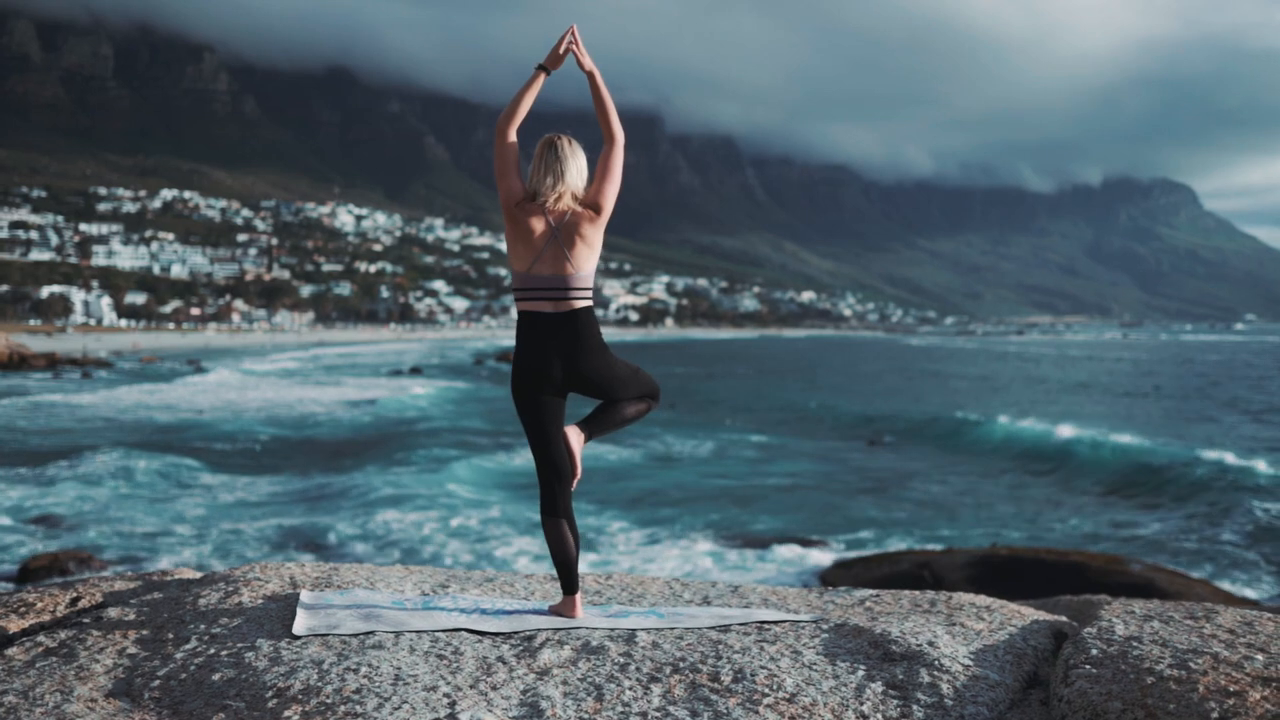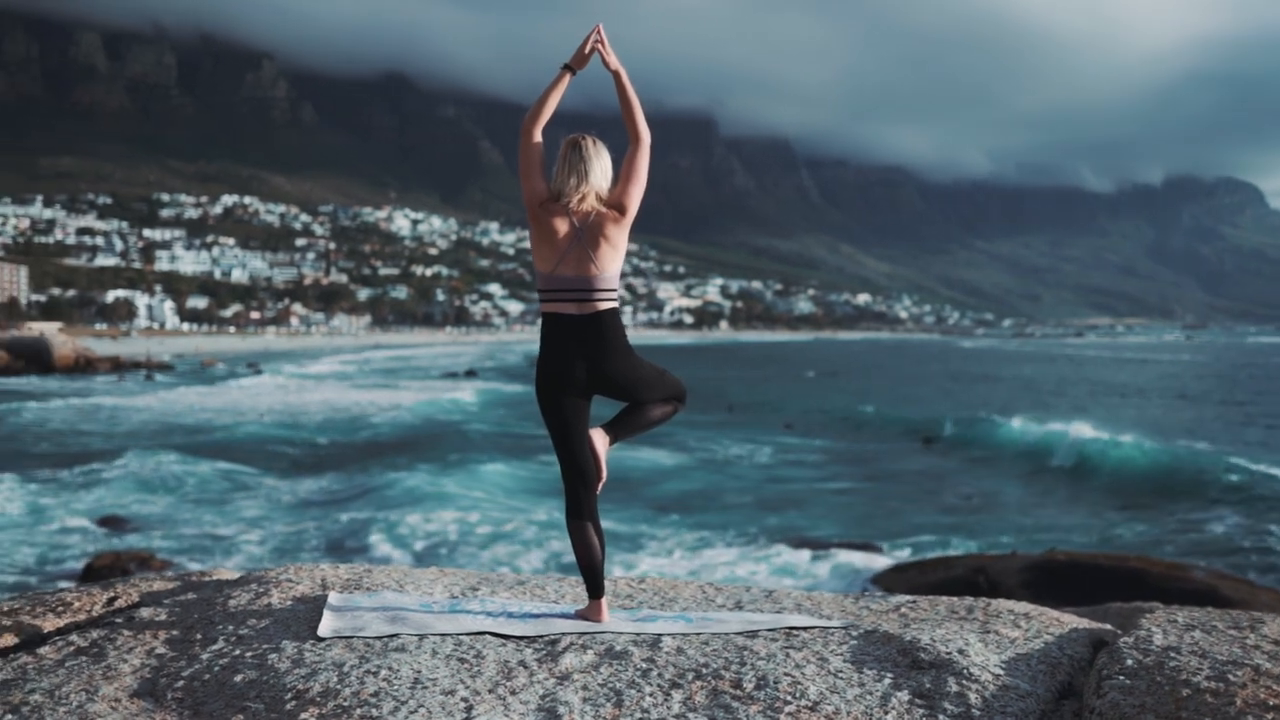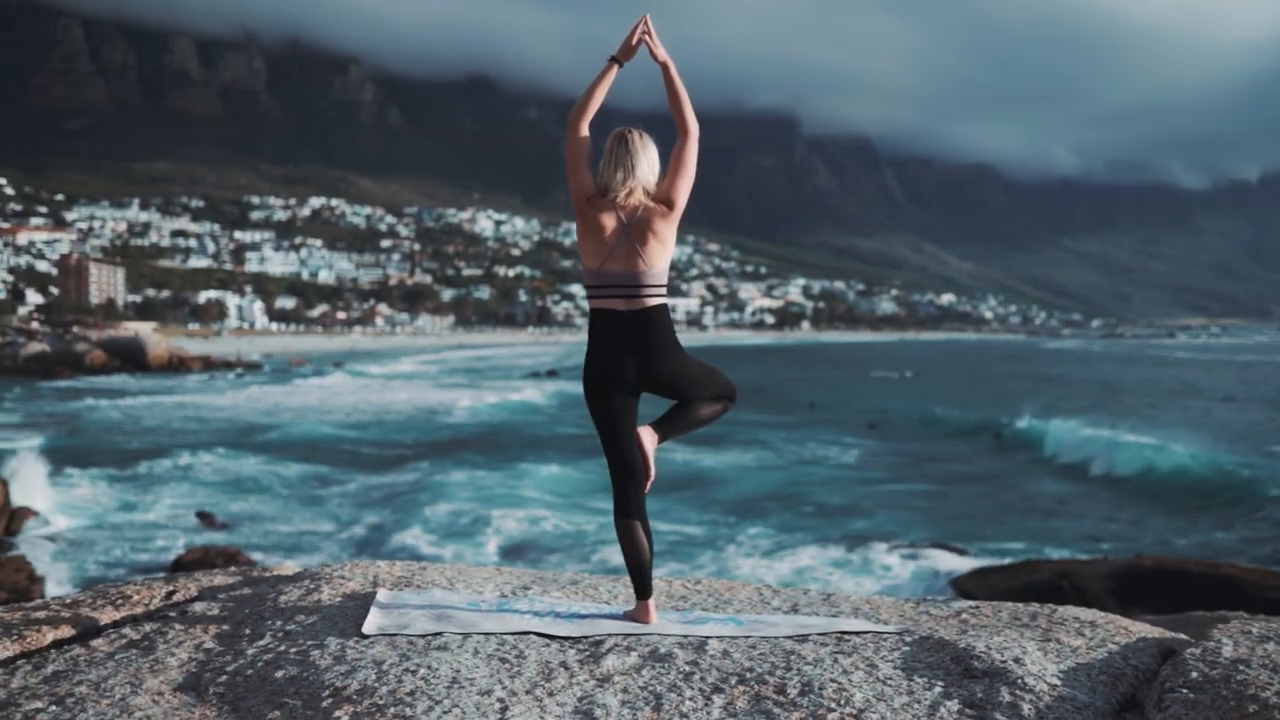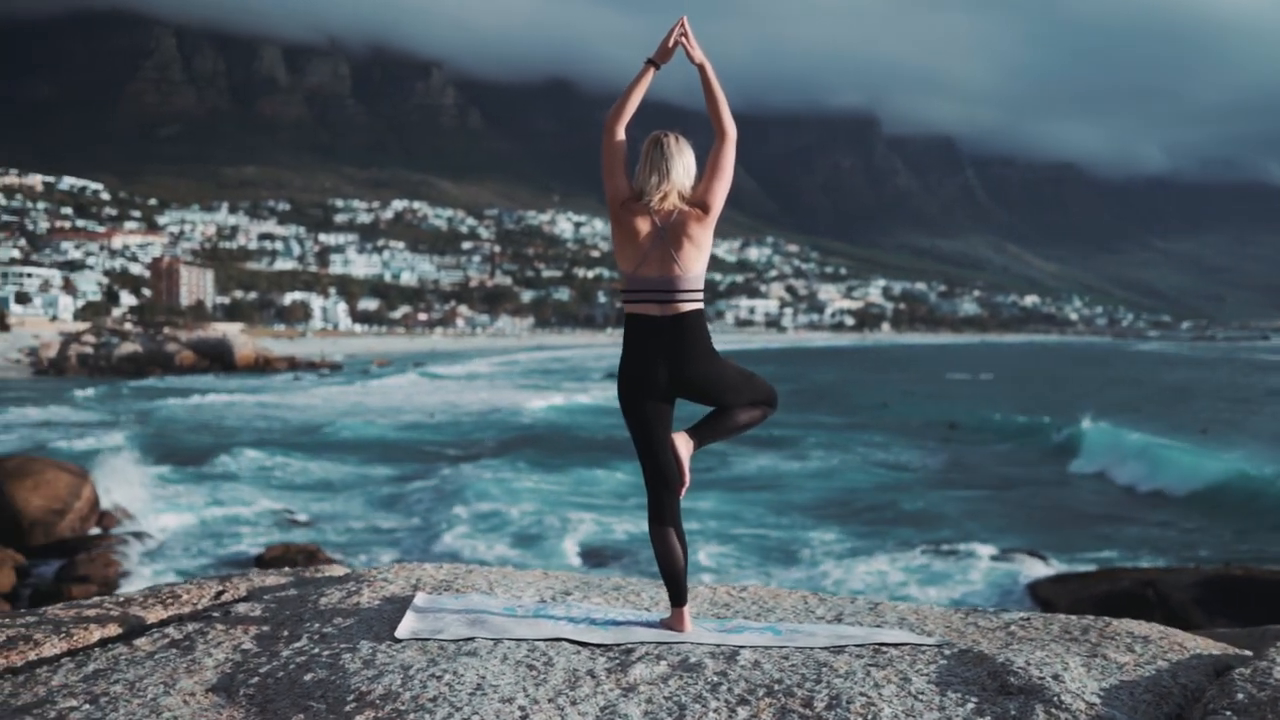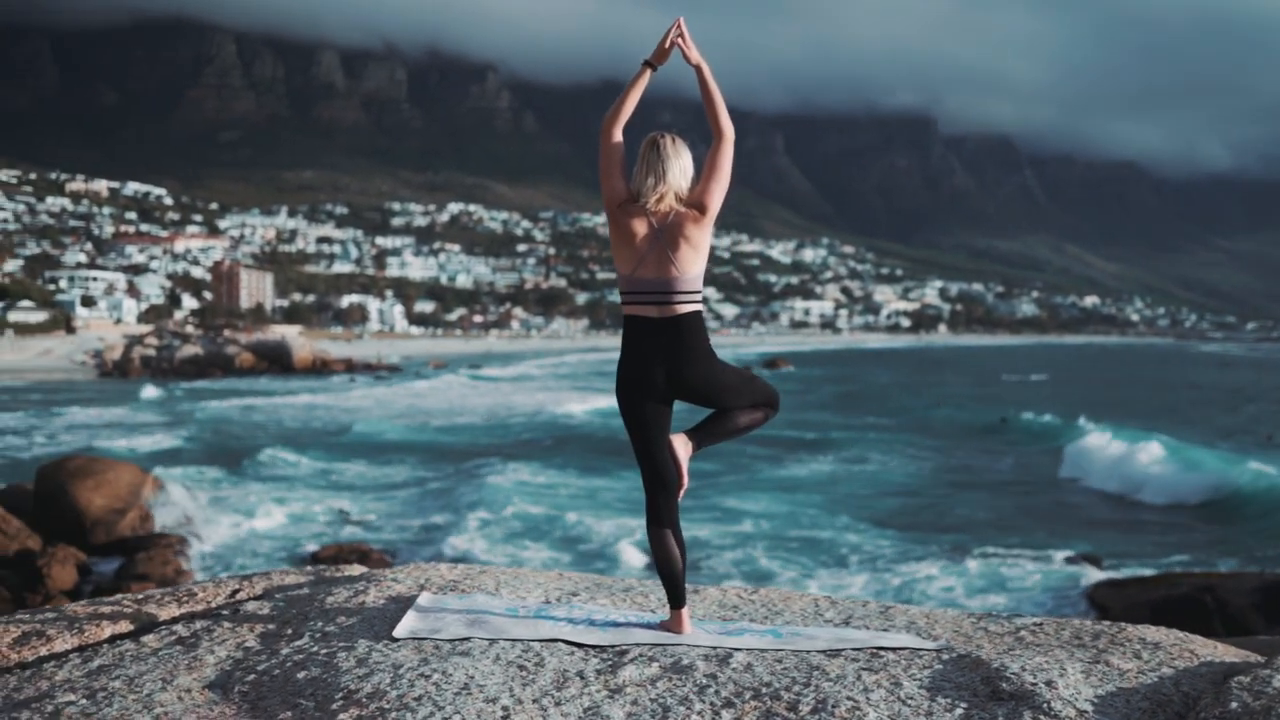
dt=1s
person 1, frame 1
left shoulder: (517, 216)
right shoulder: (593, 219)
left elbow: (504, 132)
right elbow: (616, 139)
left wrist: (545, 68)
right wrist: (589, 69)
left hip: (533, 358)
right hip: (583, 352)
left knee: (553, 485)
right knee: (647, 392)
left ankle: (571, 599)
right ankle: (582, 433)
person 1, frame 2
left shoulder: (542, 217)
right shoulder: (617, 219)
left elbow: (530, 133)
right elbow: (642, 139)
left wrist: (571, 68)
right wrist: (615, 68)
left hip: (557, 361)
right hip: (608, 355)
left knee: (578, 487)
right knee: (674, 393)
left ankle: (597, 604)
right ankle: (607, 435)
person 1, frame 3
left shoulder: (589, 212)
right shoulder: (665, 213)
left elbow: (577, 126)
right elbow: (689, 131)
left wrist: (619, 59)
right wrist: (662, 60)
left hip: (605, 358)
right hip: (657, 352)
left knee: (627, 487)
right knee: (724, 392)
left ankle: (644, 605)
right ankle: (655, 434)
person 1, frame 4
left shoulder: (624, 217)
right shoulder: (701, 218)
left elbow: (613, 130)
right elbow: (728, 134)
left wrist: (655, 63)
right wrist: (700, 62)
left hip: (639, 362)
right hip: (691, 357)
left knee: (661, 492)
right knee: (764, 398)
left ankle: (680, 613)
right ankle: (691, 440)
person 1, frame 5
left shoulder: (621, 218)
right shoulder: (698, 219)
left elbow: (609, 132)
right elbow: (725, 134)
left wrist: (651, 64)
right wrist: (697, 63)
left hip: (638, 365)
right hip: (689, 359)
left knee: (659, 495)
right knee: (765, 400)
left ankle: (679, 616)
right ankle: (690, 442)
